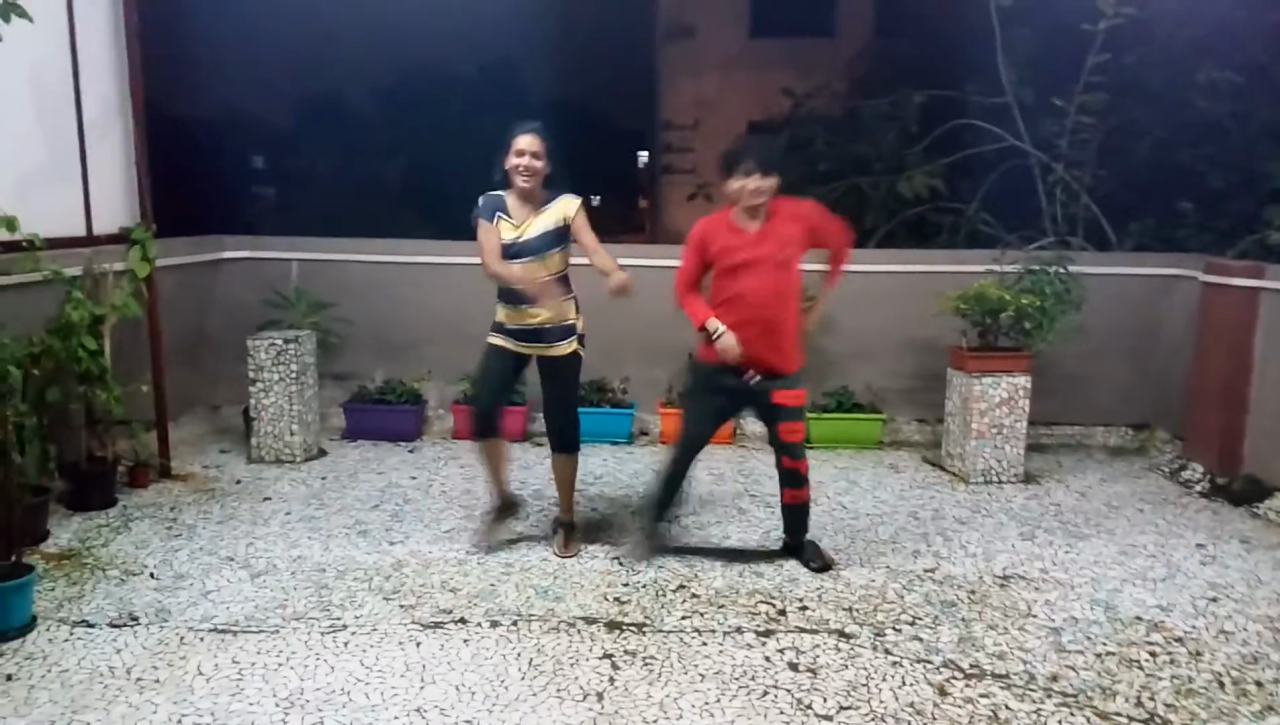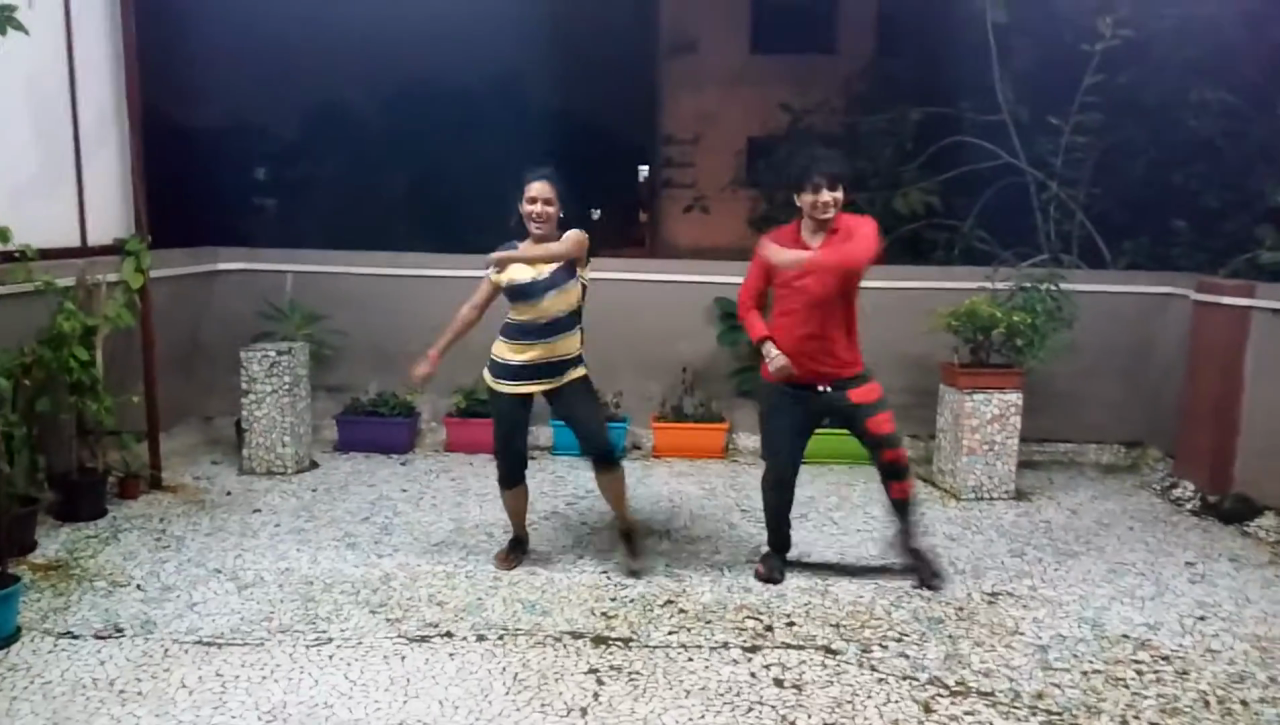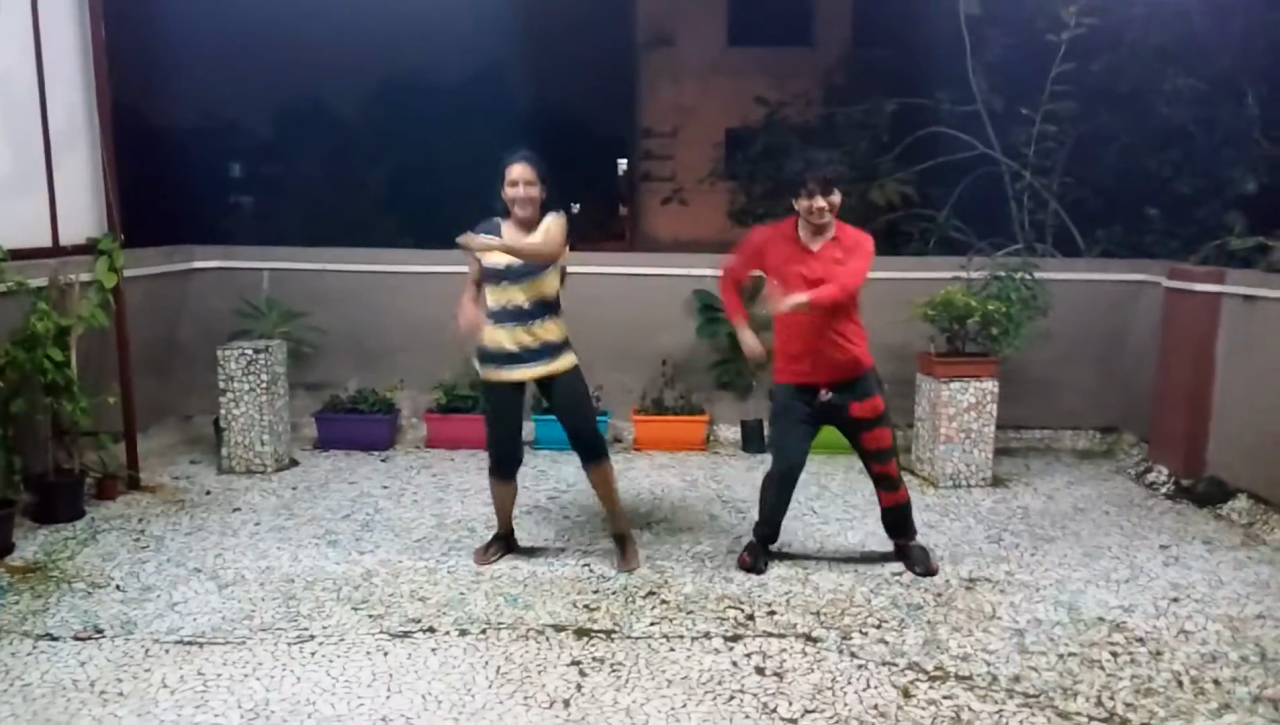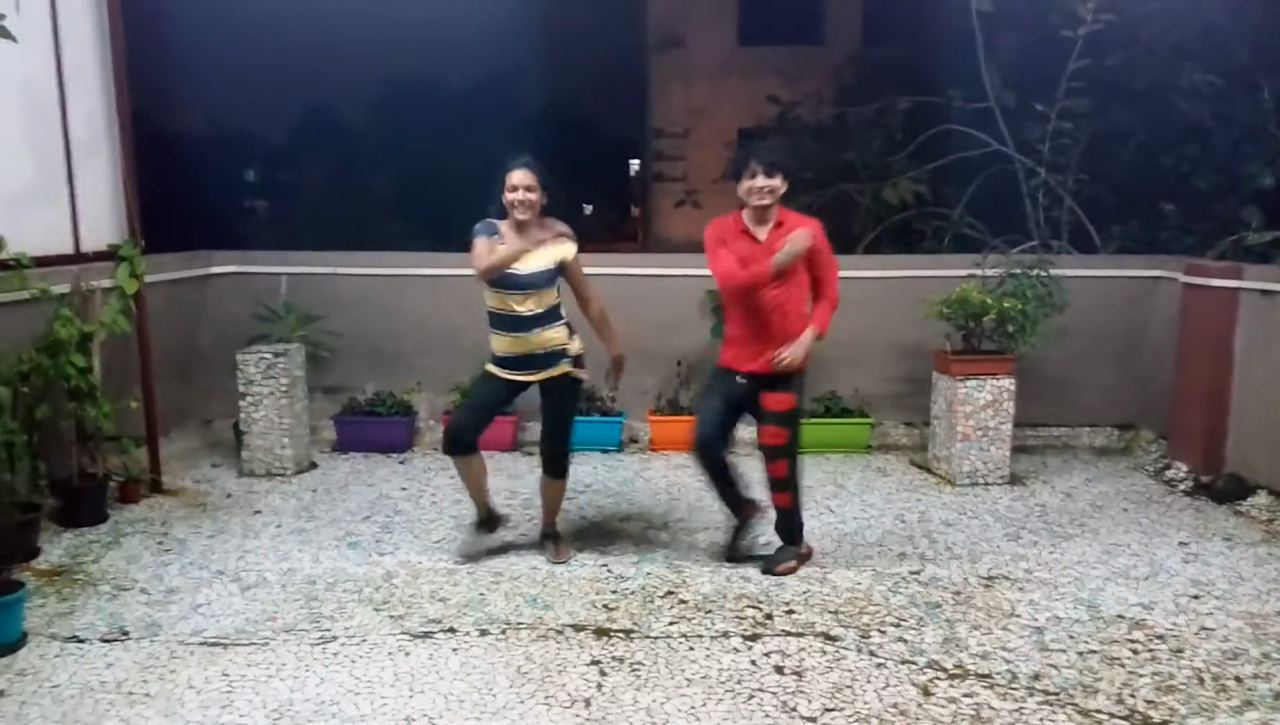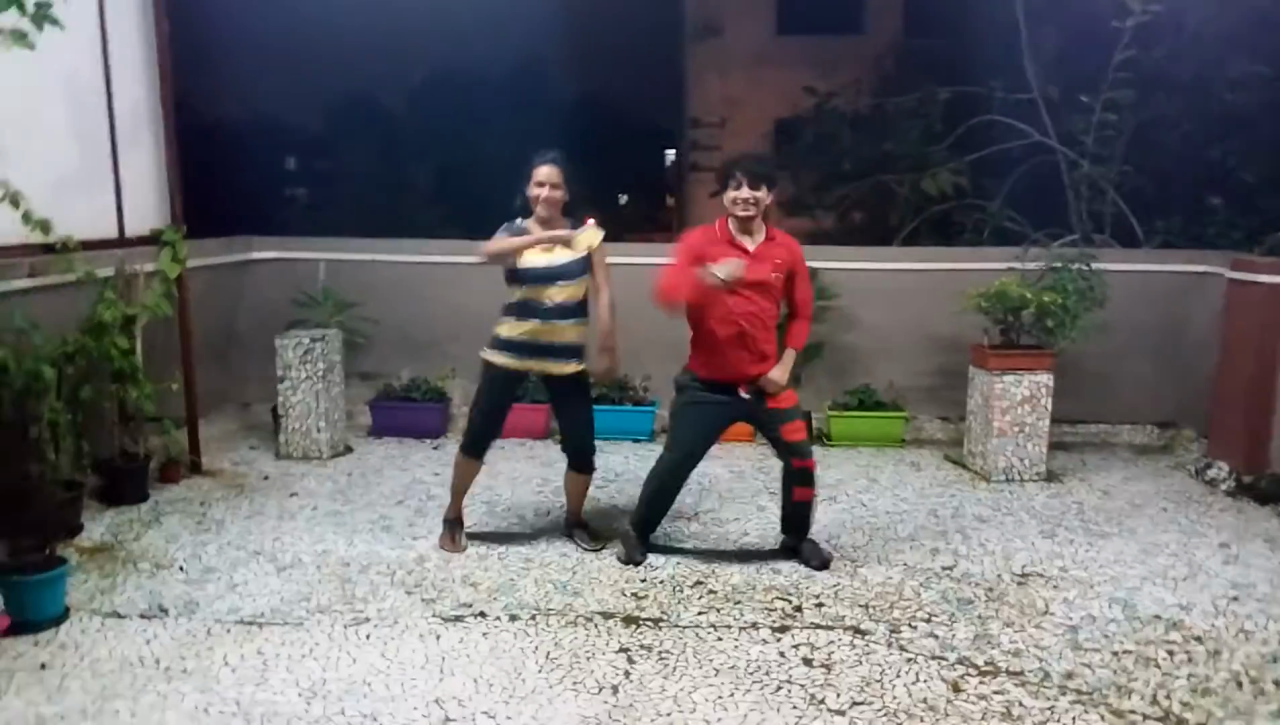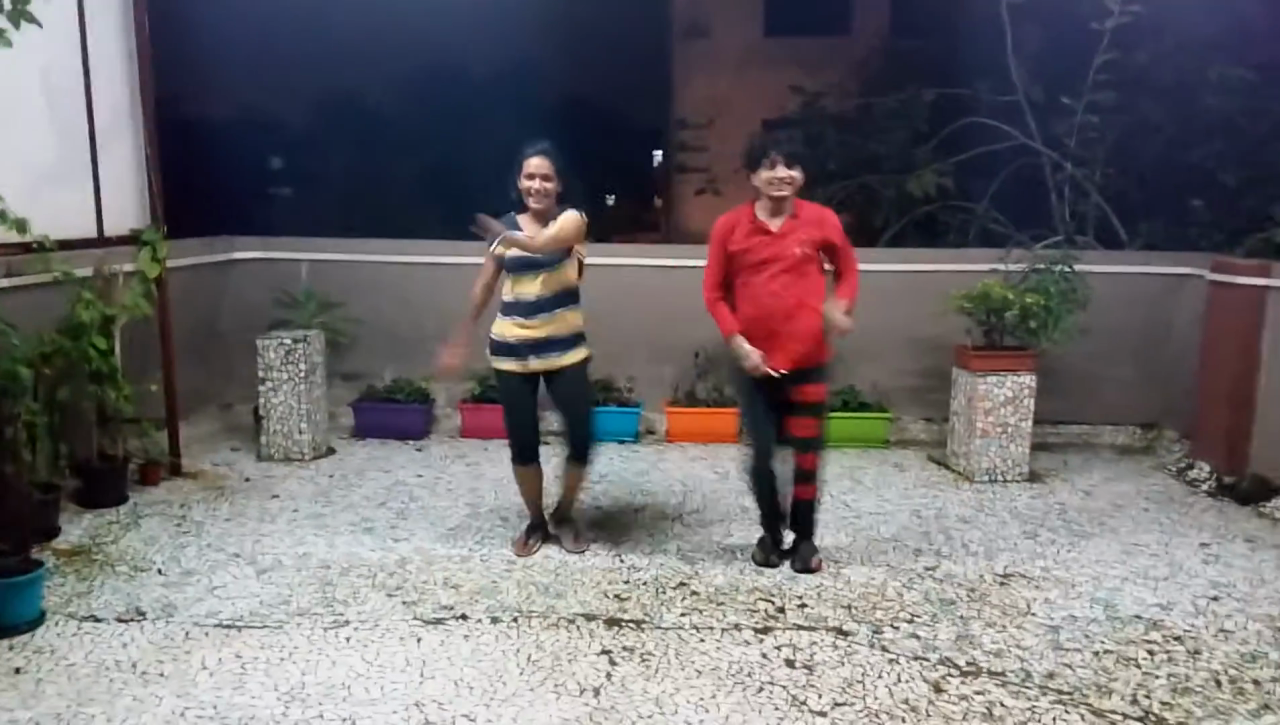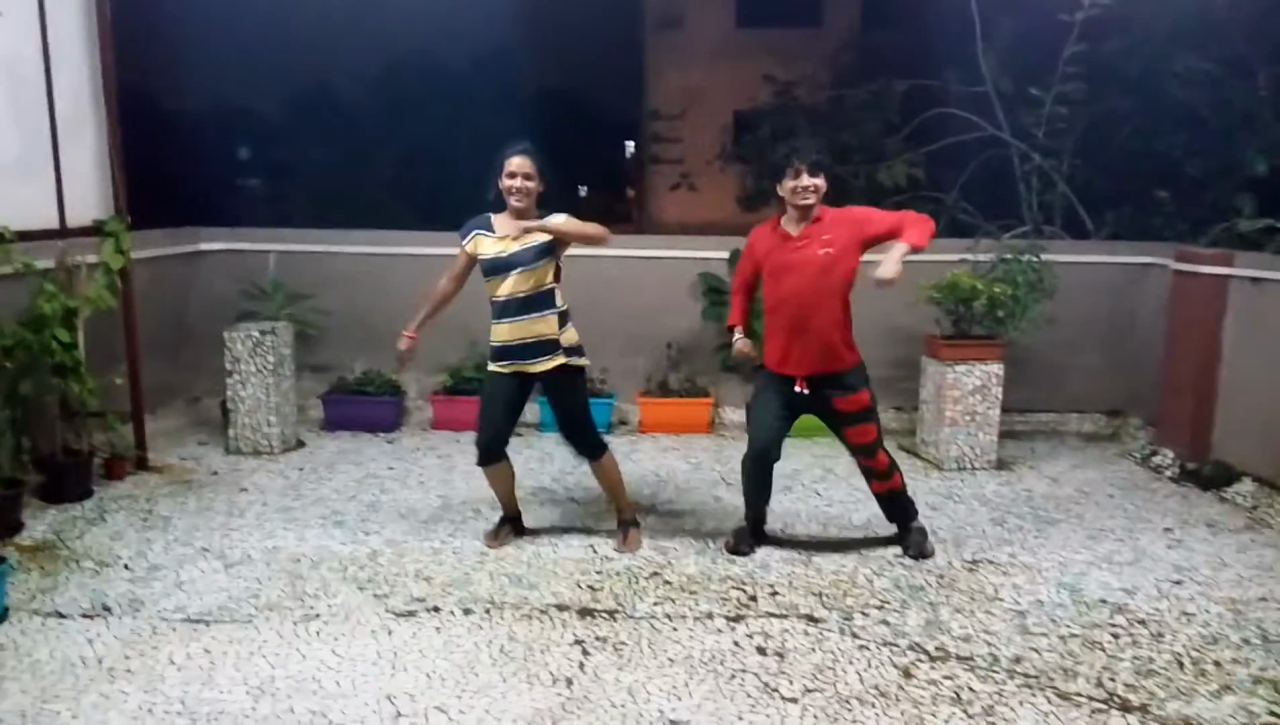
dt=0.4s
person 1, frame 1
left shoulder: (799, 215)
right shoulder: (708, 229)
left elbow: (841, 237)
right elbow: (686, 289)
left wrist: (822, 295)
right wrist: (715, 328)
left hip: (777, 366)
right hip: (717, 364)
left knee: (793, 455)
right knee: (687, 448)
left ankle: (797, 539)
right ankle: (656, 518)
person 1, frame 2
left shoulder: (858, 229)
right shoulder: (773, 244)
left elbow: (855, 259)
right elbow: (748, 302)
left wrist: (797, 257)
right wrist: (766, 346)
left hip: (843, 374)
right hip: (787, 381)
left knee: (890, 452)
right knee: (781, 469)
left ankle: (907, 539)
right ankle: (776, 551)
person 1, frame 3
left shoulder: (857, 242)
right shoulder: (769, 239)
left elbow: (847, 292)
right elbow: (731, 278)
left wrist: (797, 300)
right wrist: (743, 329)
left hip: (853, 379)
right hip: (796, 383)
left knee: (884, 465)
right knee: (785, 469)
left ankle: (906, 542)
right ankle: (761, 542)
person 1, frame 4
left shoulder: (807, 230)
right shoulder: (721, 231)
left elbow: (828, 293)
right elbow: (730, 283)
left wrist: (806, 339)
right wrist: (780, 258)
left hip: (785, 367)
right hip: (732, 366)
left knee: (777, 457)
right knee: (706, 444)
left ankle: (793, 542)
right ankle: (742, 510)
person 1, frame 5
left shoulder: (787, 249)
right shoulder: (700, 241)
left elbow: (801, 313)
right elbow: (668, 295)
left wrist: (787, 363)
right wrist: (706, 277)
left hip: (765, 381)
right hip: (707, 384)
left knee: (801, 459)
right knee: (675, 463)
left ankle: (796, 537)
right ankle: (637, 532)
person 1, frame 6
left shoulder: (821, 220)
right shoulder: (729, 227)
left elbow: (847, 267)
right elbow: (715, 294)
left wrist: (841, 305)
right wrist: (739, 342)
left hip: (807, 363)
right hip: (756, 365)
left knee: (806, 455)
right knee: (760, 456)
left ankle: (803, 539)
right ankle: (771, 534)
person 1, frame 7
left shoulder: (849, 220)
right shoulder: (761, 237)
left elbow: (918, 223)
right elbow: (741, 289)
left wrist: (896, 252)
right wrist: (738, 330)
left hip: (838, 371)
right hip: (778, 374)
left knee: (871, 455)
right knee: (760, 451)
left ankle: (908, 523)
right ankle: (753, 526)
person 2, frame 1
left shoulder: (566, 205)
right shoulder: (490, 205)
left elbow: (592, 246)
right elbow: (491, 264)
left wrist: (617, 274)
right wrist: (534, 287)
left hip: (558, 333)
right hip: (508, 330)
left knee: (563, 426)
right knee: (483, 410)
left ankle: (565, 519)
right ankle: (502, 499)
person 2, frame 2
left shoulder: (572, 241)
right shoulder: (498, 259)
left elbow: (568, 251)
right elbow: (472, 309)
left wrist: (513, 256)
right wrist: (432, 355)
left hip: (564, 369)
right hip: (510, 372)
left knee: (601, 448)
right knee: (510, 464)
left ankle: (626, 527)
right ankle: (519, 538)
person 2, frame 3
left shoulder: (554, 222)
right shoulder: (487, 232)
left elbow: (545, 245)
right elbow: (472, 288)
left wrist: (485, 245)
right wrist: (468, 312)
left hip: (554, 354)
right hip: (500, 361)
left knee: (588, 442)
right knee: (503, 454)
left ankle: (621, 533)
right ankle: (504, 533)
person 2, frame 4
left shoulder: (562, 244)
right shoulder: (488, 232)
left elbow: (589, 302)
right elbow: (484, 267)
left wrist: (614, 350)
right wrist: (533, 241)
left hip: (557, 360)
right hip: (506, 362)
left knee: (555, 452)
right knee: (458, 434)
left ankle: (550, 531)
right ankle: (486, 512)
person 2, frame 5
left shoulder: (587, 233)
right shoulder: (514, 232)
left elbow: (603, 292)
right elbow: (487, 254)
left wrist: (606, 345)
right wrist: (539, 237)
left hip: (564, 356)
right hip: (509, 351)
left knee: (580, 447)
right knee: (477, 437)
left ankle: (574, 521)
right ankle: (452, 519)
person 2, frame 6
left shoulder: (572, 220)
right shoulder: (505, 230)
left elbow: (545, 243)
right elbow: (483, 288)
left wrist: (502, 235)
right wrist: (459, 341)
left hip: (567, 347)
right hip: (512, 349)
left knee: (582, 437)
right knee: (523, 442)
left ankle: (564, 516)
right ankle: (536, 522)
person 2, frame 7
left shoulder: (552, 223)
right shoulder: (479, 230)
left elbow: (600, 235)
right elbow: (451, 283)
left wrist: (544, 225)
right wrist: (414, 327)
left hip: (555, 349)
right hip: (507, 353)
left knee: (584, 439)
right knee: (489, 442)
left ankle: (627, 517)
right ankle: (511, 516)
